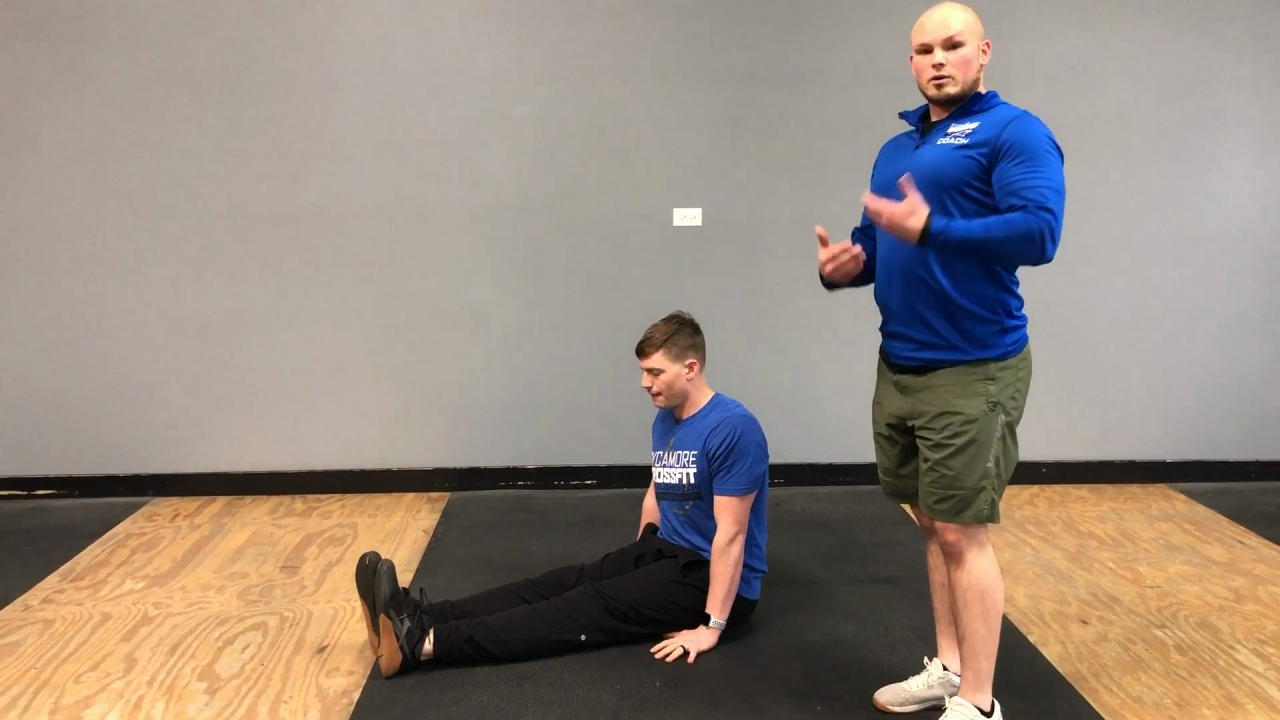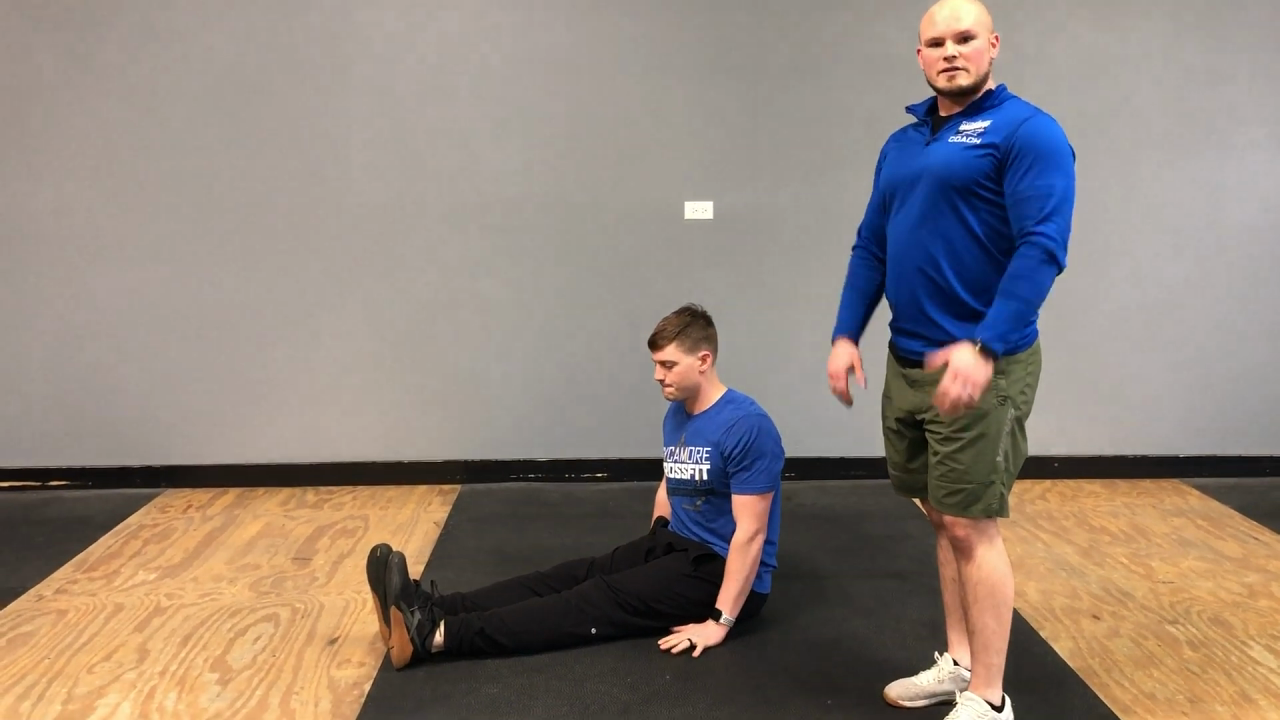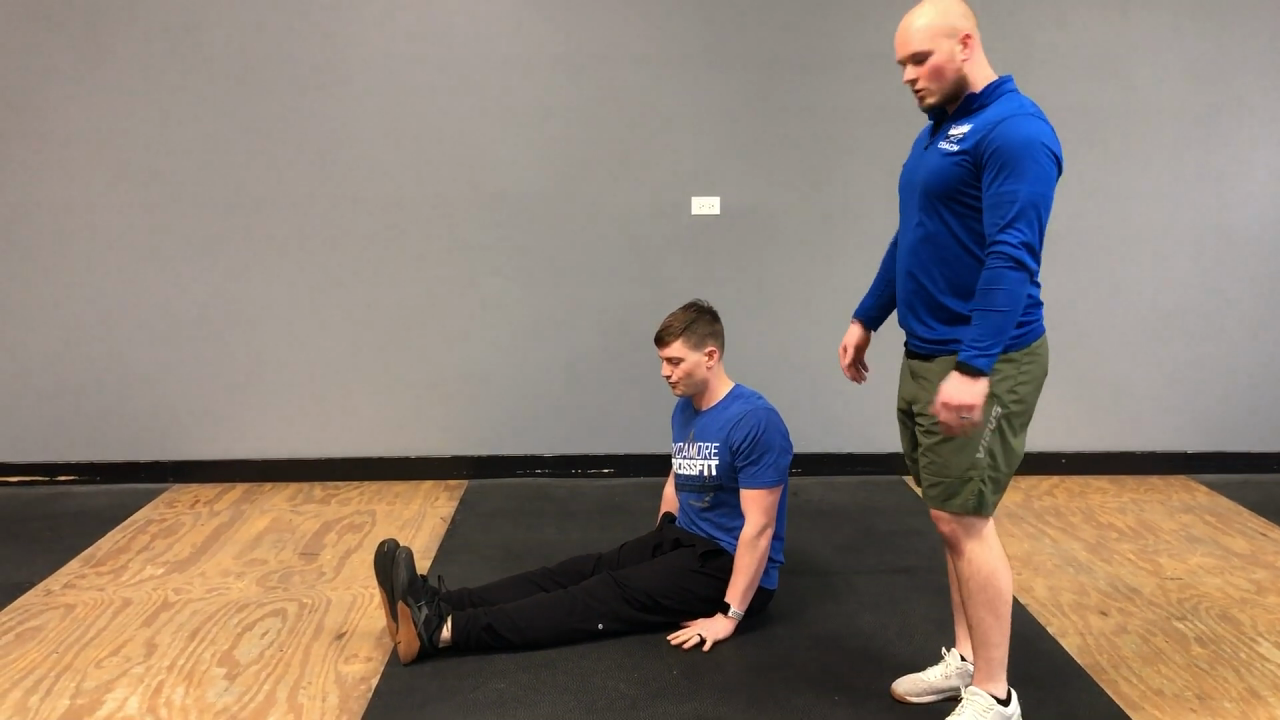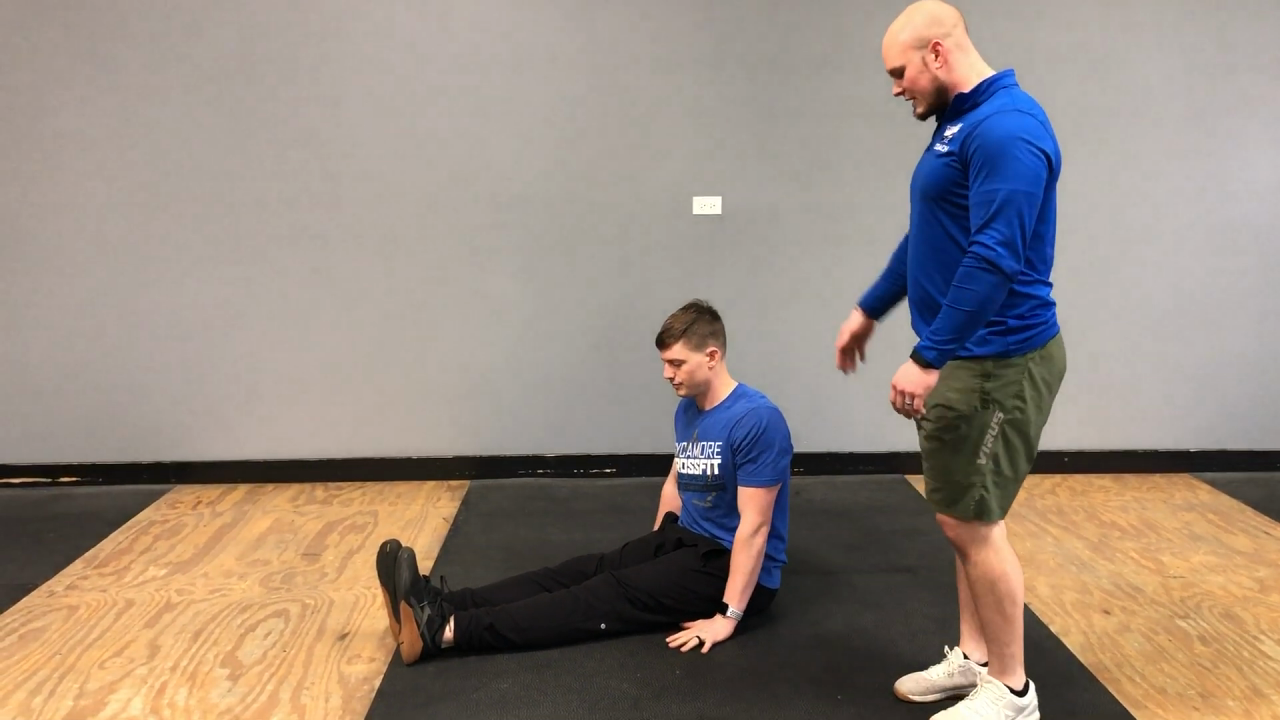
dt=0.5s
person 1, frame 1
left shoulder: (1014, 132)
right shoulder: (897, 149)
left elbow: (1038, 231)
right elbow: (876, 241)
left wrist: (930, 229)
right wrist: (842, 265)
left hip: (972, 371)
right hip: (899, 366)
left knee: (962, 533)
right knee: (932, 525)
person 1, frame 2
left shoulder: (1026, 132)
right shoulder: (901, 143)
left elbow: (1043, 248)
right elbow: (872, 243)
left wrist: (983, 345)
right wrist: (845, 332)
left hip: (979, 366)
right hip: (906, 363)
left knee: (972, 527)
right knee: (941, 518)
person 1, frame 3
left shoulder: (1014, 130)
right shoulder: (938, 130)
left elbow: (1011, 257)
left wrist: (974, 367)
right wrist: (867, 319)
left hip: (984, 363)
right hip: (929, 356)
left knee: (961, 520)
right knee: (957, 515)
right ankle: (967, 658)
person 1, frame 4
left shoulder: (1006, 129)
right shoulder: (960, 125)
left elbow: (994, 260)
right elbow: (927, 239)
left wrist: (928, 357)
right wrist: (868, 311)
left hip: (999, 362)
right hip: (965, 358)
left knee: (970, 522)
right knee: (968, 516)
right ankle: (974, 657)
person 2, frame 1
left shoulder: (733, 429)
right shoulder: (666, 420)
left elbow: (731, 535)
left wrist: (711, 626)
right wrist: (637, 566)
left hip: (716, 579)
right hip: (669, 551)
left knee: (594, 607)
right knee: (566, 583)
left ankle: (424, 643)
right ankle: (422, 618)
person 2, frame 2
left shoulder: (747, 427)
right shoulder: (676, 414)
left elbow: (750, 532)
left wrist: (720, 621)
right wrist: (648, 558)
left hip: (723, 570)
right hip: (679, 545)
left knee: (603, 599)
right knee: (576, 575)
left ankle: (435, 635)
right ankle: (433, 612)
person 2, frame 3
left shoulder: (754, 421)
right shoulder: (685, 410)
left elbow: (759, 527)
left wrist: (729, 615)
right wrist: (654, 553)
left hip: (730, 565)
right hip: (686, 541)
left knee: (610, 595)
right knee: (581, 571)
left ankle: (442, 630)
right ankle: (440, 606)
person 2, frame 4
left shoulder: (756, 420)
right shoulder: (688, 409)
left elbow: (754, 525)
left wrist: (728, 616)
right wrist: (653, 554)
left hip: (734, 566)
right hip: (688, 540)
left knee: (612, 594)
right knee: (587, 570)
left ankle: (447, 631)
right ankle: (443, 608)
